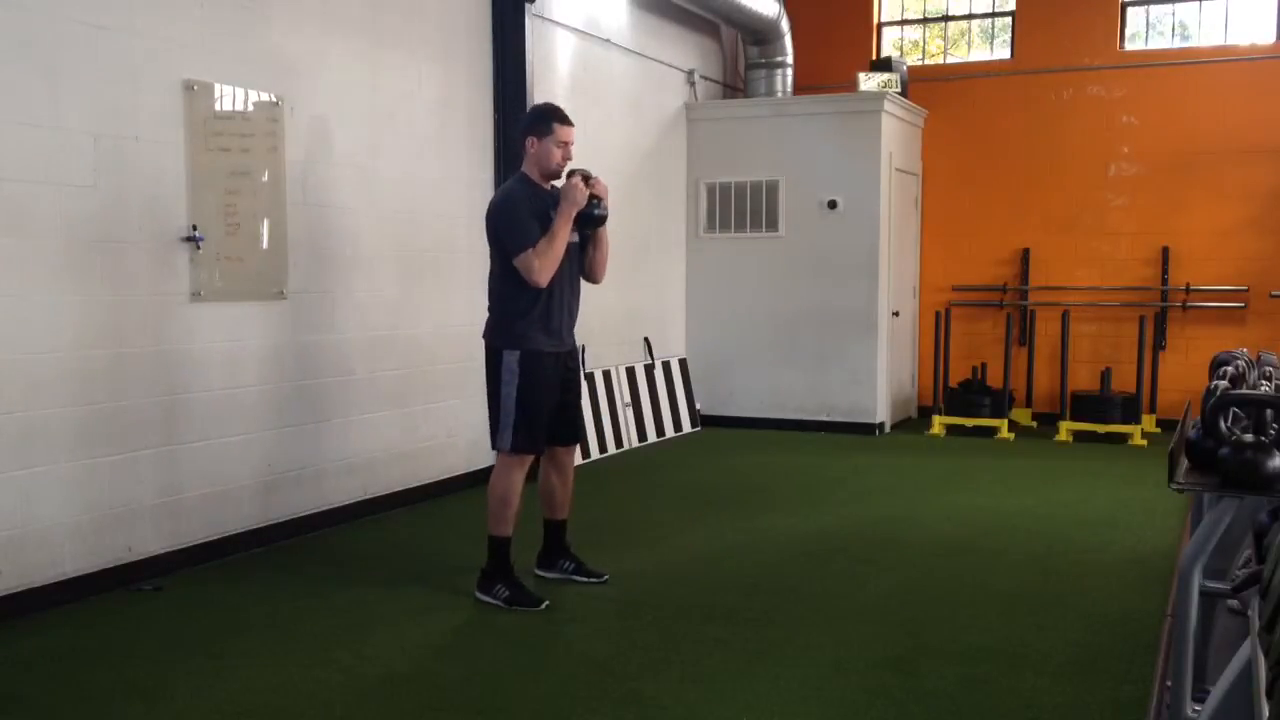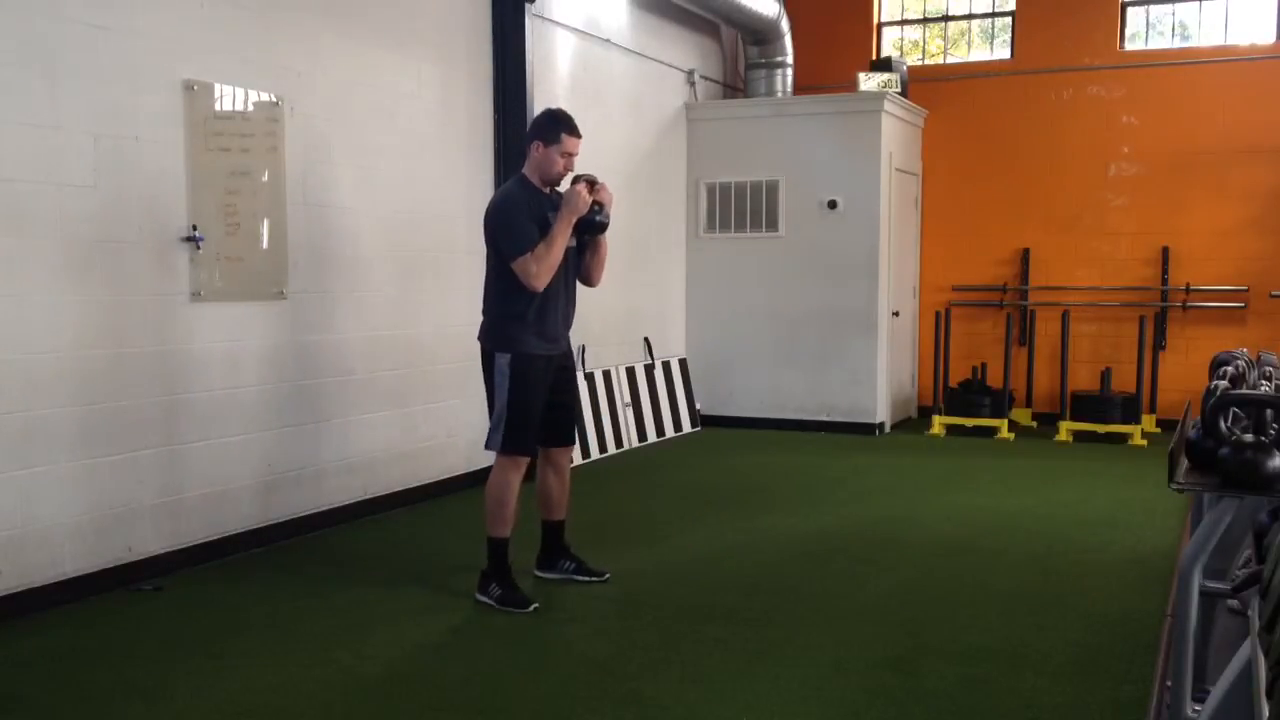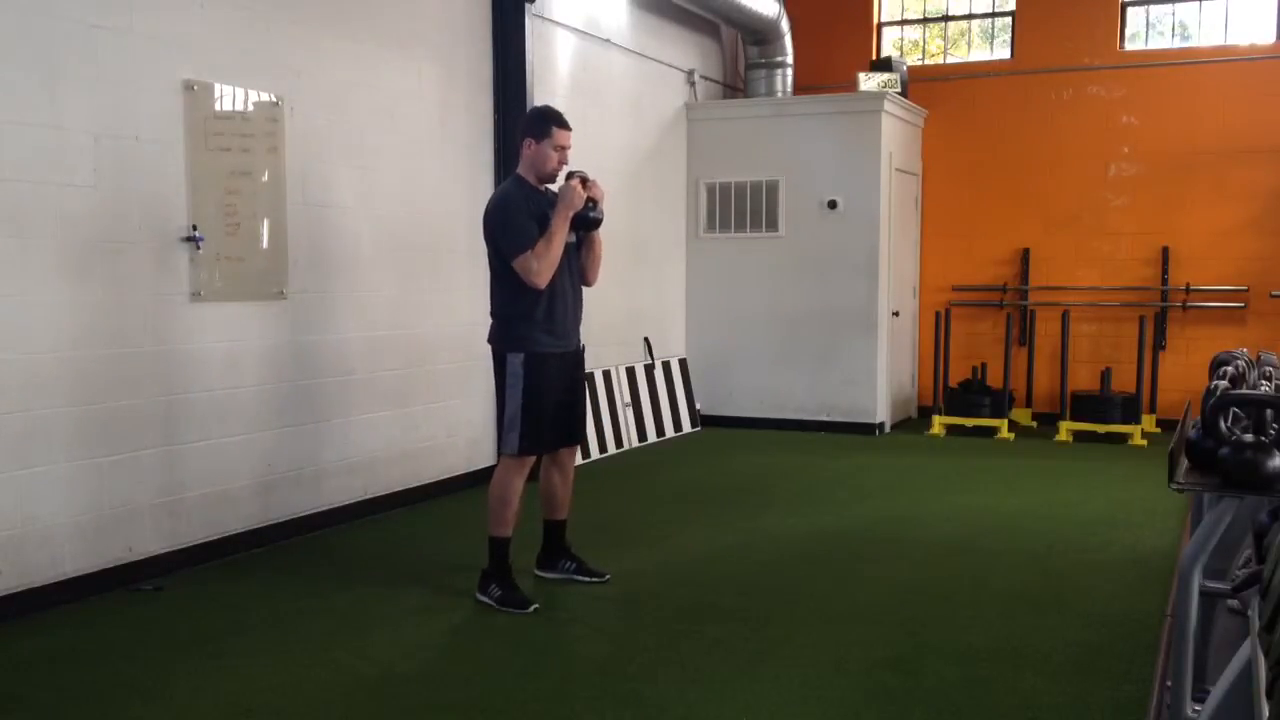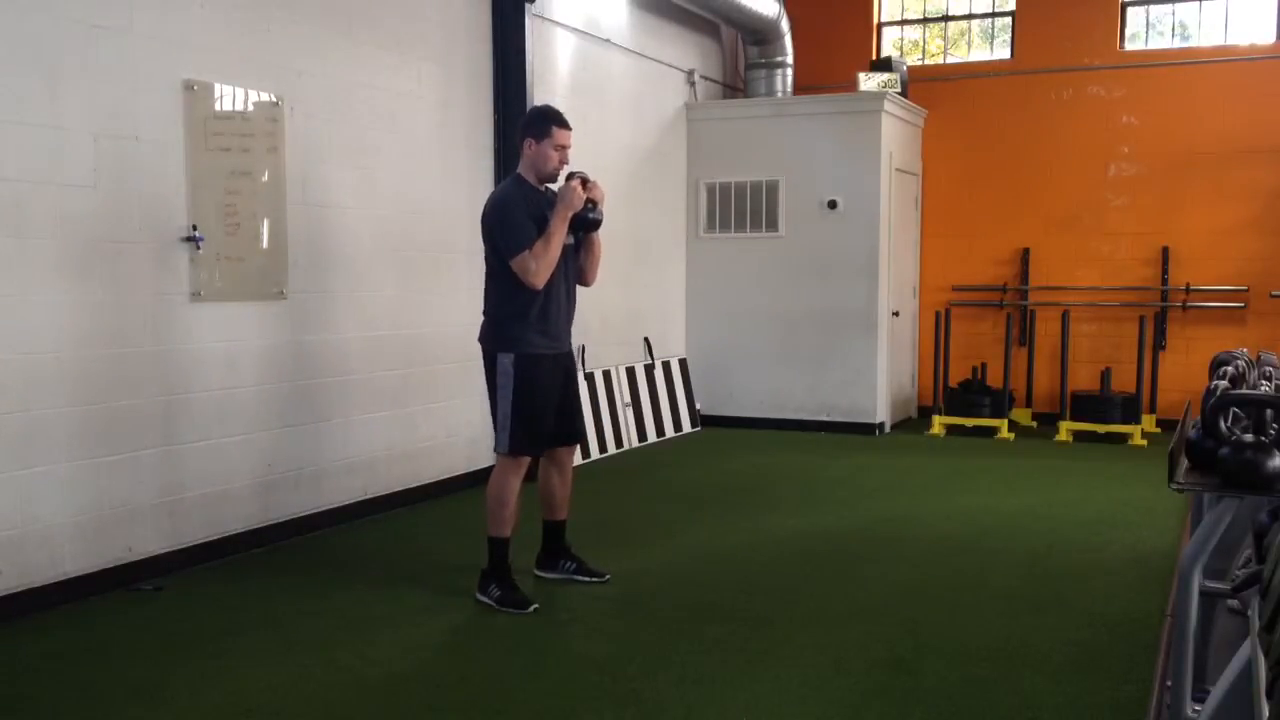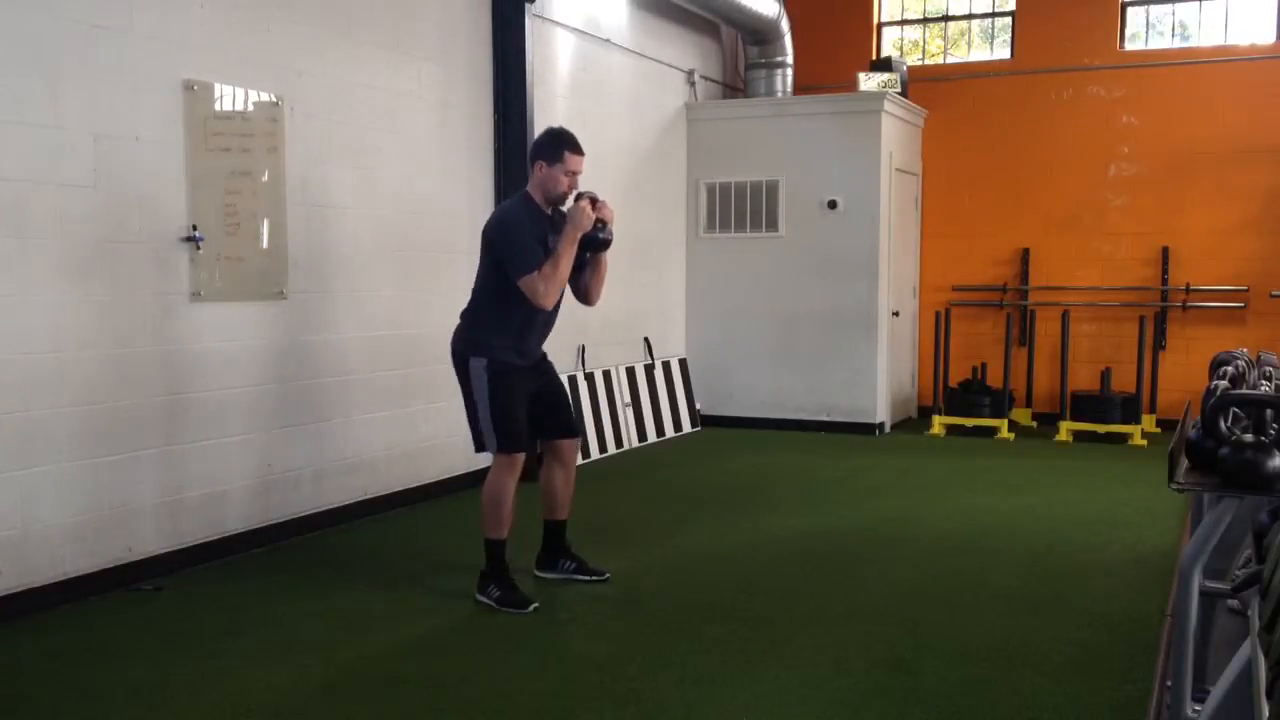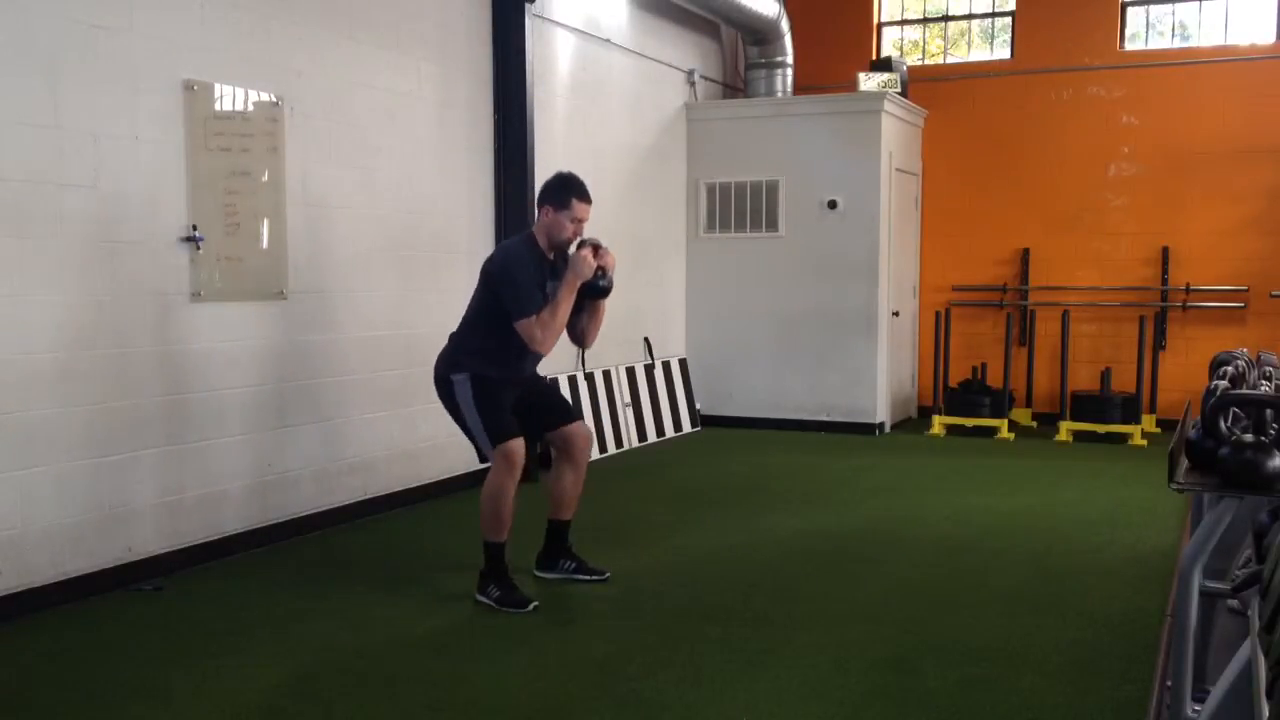
dt=0.3s
person 1, frame 1
left shoulder: (563, 200)
right shoulder: (513, 200)
left elbow: (594, 272)
right elbow: (538, 272)
right wrist: (567, 212)
left hip: (560, 346)
right hip: (520, 349)
left knee: (562, 450)
right knee: (517, 455)
left ankle: (554, 553)
right ankle: (495, 573)
person 1, frame 2
left shoulder: (561, 201)
right shoulder: (511, 203)
left elbow: (590, 275)
right elbow: (535, 276)
right wrist: (567, 218)
left hip: (556, 347)
right hip: (515, 350)
left knee: (559, 450)
right knee: (514, 456)
left ankle: (553, 553)
right ankle: (495, 574)
person 1, frame 3
left shoulder: (556, 200)
right shoulder: (509, 203)
left elbow: (587, 274)
right elbow: (536, 273)
right wrist: (563, 213)
left hip: (565, 346)
right hip: (525, 350)
left knee: (564, 452)
right knee: (520, 457)
left ankle: (554, 552)
right ankle: (495, 574)
person 1, frame 4
left shoulder: (555, 199)
right shoulder: (507, 202)
left elbow: (585, 275)
right elbow: (534, 274)
right wrist: (563, 213)
left hip: (555, 347)
right hip: (516, 350)
left knee: (562, 450)
right knee: (516, 457)
left ankle: (554, 553)
right ankle: (494, 575)
person 1, frame 5
left shoulder: (559, 220)
right shoulder: (512, 220)
left elbow: (588, 295)
right elbow: (543, 295)
right wrist: (572, 234)
left hip: (530, 354)
right hip: (489, 354)
left knee: (565, 446)
right knee: (510, 457)
left ankle: (554, 553)
right ankle: (493, 575)
person 1, frame 6
left shoulder: (562, 261)
right shoulder: (514, 261)
left elbow: (584, 339)
right elbow: (541, 340)
right wrist: (573, 281)
left hip: (515, 374)
right hip: (469, 374)
left knee: (577, 439)
right knee: (510, 454)
left ankle: (555, 552)
right ankle: (493, 576)
